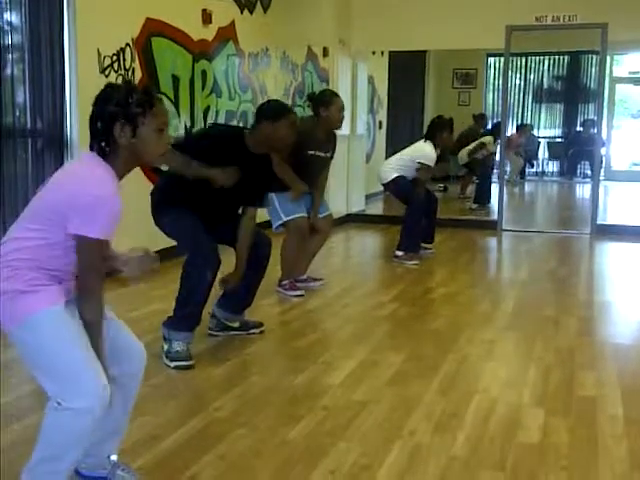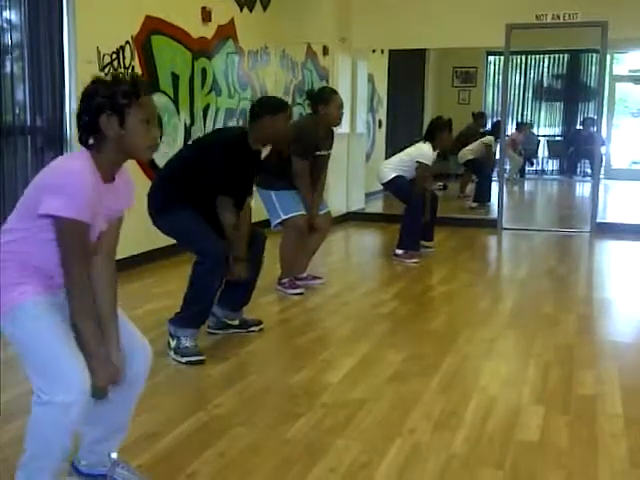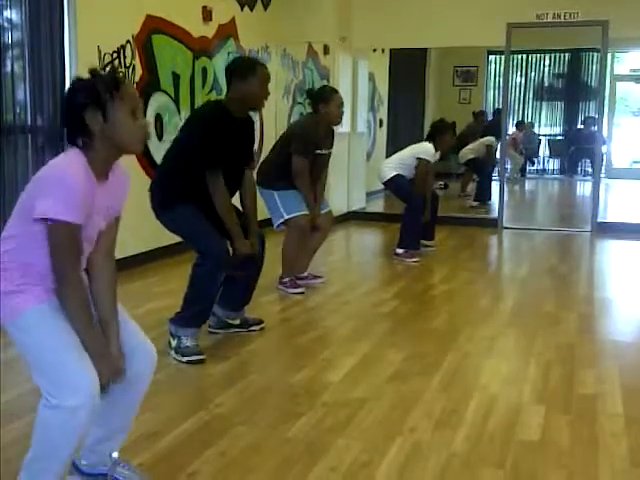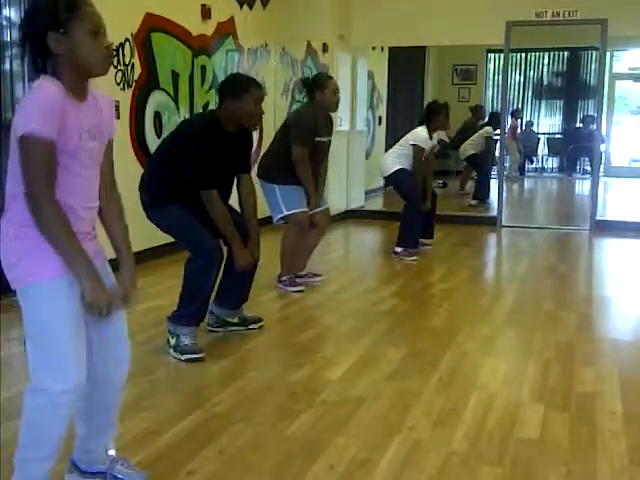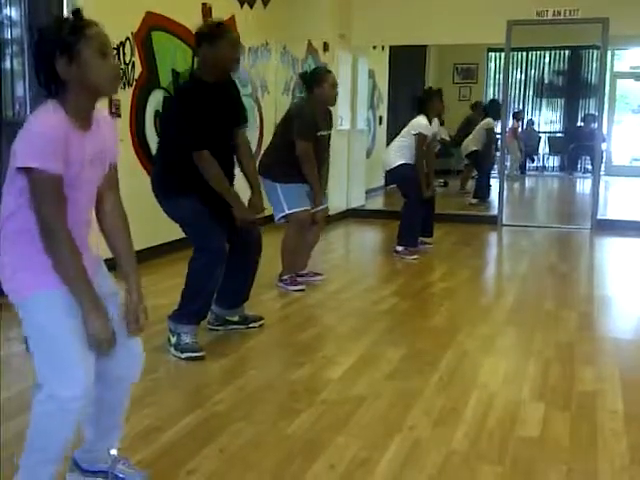
dt=0.3s
person 1, frame 1
left shoulder: (97, 171)
right shoulder: (99, 191)
right elbow: (89, 285)
left wrist: (121, 260)
right wrist: (97, 356)
left hip: (56, 285)
left knee: (127, 357)
right knee: (87, 392)
person 1, frame 2
left shoulder: (121, 182)
right shoulder: (73, 177)
left elbow: (101, 263)
right elbow: (77, 274)
left wrist: (111, 346)
right wrist: (95, 356)
left hip: (60, 285)
left knee: (134, 356)
right knee: (69, 387)
person 1, frame 3
left shoulder: (117, 177)
right shoulder: (67, 178)
left elbow: (101, 262)
right elbow: (67, 276)
left wrist: (112, 341)
right wrist: (97, 354)
left hip: (65, 285)
left knee: (138, 359)
right knee: (78, 389)
person 1, frame 4
left shoulder: (100, 104)
right shoulder: (43, 100)
left elbow: (106, 190)
right elbow: (40, 200)
left wrist: (125, 264)
right wrist: (87, 278)
left hip: (83, 247)
right hip: (40, 252)
left knee: (112, 356)
right knee: (62, 378)
person 1, frame 5
left shoulder: (103, 126)
right shoulder: (46, 130)
left elbow: (109, 207)
right elbow: (51, 229)
left wrist: (133, 286)
right wrist: (92, 310)
left hip: (78, 258)
left knee: (125, 357)
right knee: (71, 384)
person 2, frame 1
left shoulder: (264, 164)
right shoulder: (221, 137)
left elbow: (249, 212)
left wrist: (241, 266)
left hip: (212, 207)
right hip: (174, 203)
left knee: (260, 244)
right knee: (205, 254)
left ankle: (227, 316)
right ankle: (176, 334)
person 2, frame 2
left shoulder: (253, 153)
right shoulder: (227, 145)
left elbow: (243, 204)
right elbow: (225, 207)
left wrist: (241, 254)
right wrist: (237, 259)
left hip: (202, 204)
right hip: (170, 203)
left knee: (254, 241)
right knee: (215, 254)
left ankle: (225, 314)
right ankle: (182, 331)
person 2, frame 3
left shoulder: (245, 123)
right shoulder: (208, 120)
left elbow: (246, 177)
right elbow: (216, 183)
left wrist: (252, 231)
right wrist: (238, 237)
left hip: (206, 195)
right hip: (174, 196)
left knee: (255, 242)
right knee: (215, 251)
left ankle: (226, 313)
right ankle: (183, 330)
person 2, frame 4
left shoulder: (241, 134)
right shoulder: (200, 134)
left elbow: (245, 183)
right elbow: (210, 197)
left wrist: (251, 238)
right wrist: (236, 247)
left hip: (200, 196)
right hip: (163, 196)
left knee: (248, 241)
right knee: (207, 250)
left ankle: (225, 312)
right ankle: (181, 329)
person 2, frame 5
left shoulder: (227, 88)
right shoulder: (186, 95)
left elbow: (240, 141)
right elbow: (201, 157)
left wrist: (256, 192)
right wrist: (235, 203)
left hip: (214, 184)
right hip: (179, 185)
left knee: (248, 239)
right knee: (213, 247)
left ankle: (226, 311)
right ankle: (181, 328)
person 3, frame 1
left shoulder: (330, 137)
right shoulder: (302, 130)
left elbow: (322, 173)
left wrist: (316, 207)
right wrist: (295, 184)
left hip: (306, 187)
left knee: (323, 225)
right knee: (299, 227)
left ankle: (300, 275)
right ankle: (285, 281)
person 3, frame 2
left shoulder: (328, 133)
right shoulder: (304, 130)
left elbow: (321, 171)
right elbow: (299, 174)
left wrist: (316, 206)
right wrist: (310, 204)
left hip: (300, 185)
right hip: (275, 182)
left knee: (322, 223)
right knee: (297, 225)
left ankle: (299, 273)
right ankle: (285, 279)
person 3, frame 3
left shoulder: (328, 132)
right shoulder: (304, 130)
left elbow: (322, 170)
right elbow: (299, 172)
left wrist: (318, 203)
right wrist: (310, 205)
left hip: (302, 183)
right hip: (276, 181)
left knee: (324, 222)
right knee: (300, 224)
left ankle: (300, 273)
right ankle: (285, 278)
person 3, frame 4
left shoulder: (326, 120)
right shoulder: (304, 118)
left elbow: (322, 159)
right elbow: (300, 160)
left wrist: (319, 194)
right wrist: (312, 194)
left hip: (301, 177)
right hip: (277, 175)
left knee: (321, 219)
right knee: (299, 220)
left ankle: (299, 270)
right ankle: (284, 276)
person 3, frame 5
left shoulder: (325, 113)
right shoulder: (303, 113)
left elbow: (324, 152)
right elbow: (304, 155)
left wrist: (322, 186)
right wrist: (316, 188)
left hip: (302, 175)
right hip: (279, 173)
left knee: (319, 218)
right knee: (299, 220)
left ankle: (300, 270)
right ankle: (285, 275)
person 4, frame 1
left shoulder: (428, 145)
right shoulder: (429, 152)
left elbow: (421, 180)
right elbow: (421, 182)
right wrist: (419, 204)
left hip: (404, 174)
right hip: (391, 174)
left knee: (431, 200)
right knee: (418, 204)
left ankle: (422, 242)
right ankle: (403, 252)
person 4, frame 2
left shoulder: (430, 148)
right shoulder: (426, 152)
left elbow: (426, 181)
right elbow: (419, 183)
left wrist: (426, 209)
right wrist: (423, 208)
left hip: (402, 175)
right hip: (389, 174)
left knee: (431, 199)
right knee: (416, 204)
left ankle: (423, 240)
right ankle: (403, 250)
person 4, frame 3
left shoulder: (434, 150)
right shoulder: (428, 150)
left elbow: (428, 180)
right elbow: (419, 180)
left wrist: (427, 209)
right wrist: (423, 208)
left hip: (404, 174)
right hip: (390, 173)
left knee: (432, 199)
right knee: (416, 203)
left ankle: (423, 239)
right ankle: (403, 249)
person 4, frame 4
left shoulder: (432, 136)
right shoulder: (421, 135)
left elbow: (428, 168)
right elbow: (417, 169)
left wrist: (428, 196)
right wrist: (420, 197)
left hip: (405, 167)
right hip: (393, 167)
left knee: (430, 197)
right knee: (416, 201)
left ankle: (422, 238)
right ankle: (402, 247)
person 4, frame 5
left shoulder: (432, 124)
right shoulder: (422, 123)
left elbow: (430, 155)
right elbow: (420, 157)
left wrist: (431, 184)
right wrist: (423, 186)
left hip: (408, 162)
right hip: (397, 162)
left knee: (428, 195)
right knee: (415, 199)
left ankle: (422, 236)
right ankle: (403, 246)
